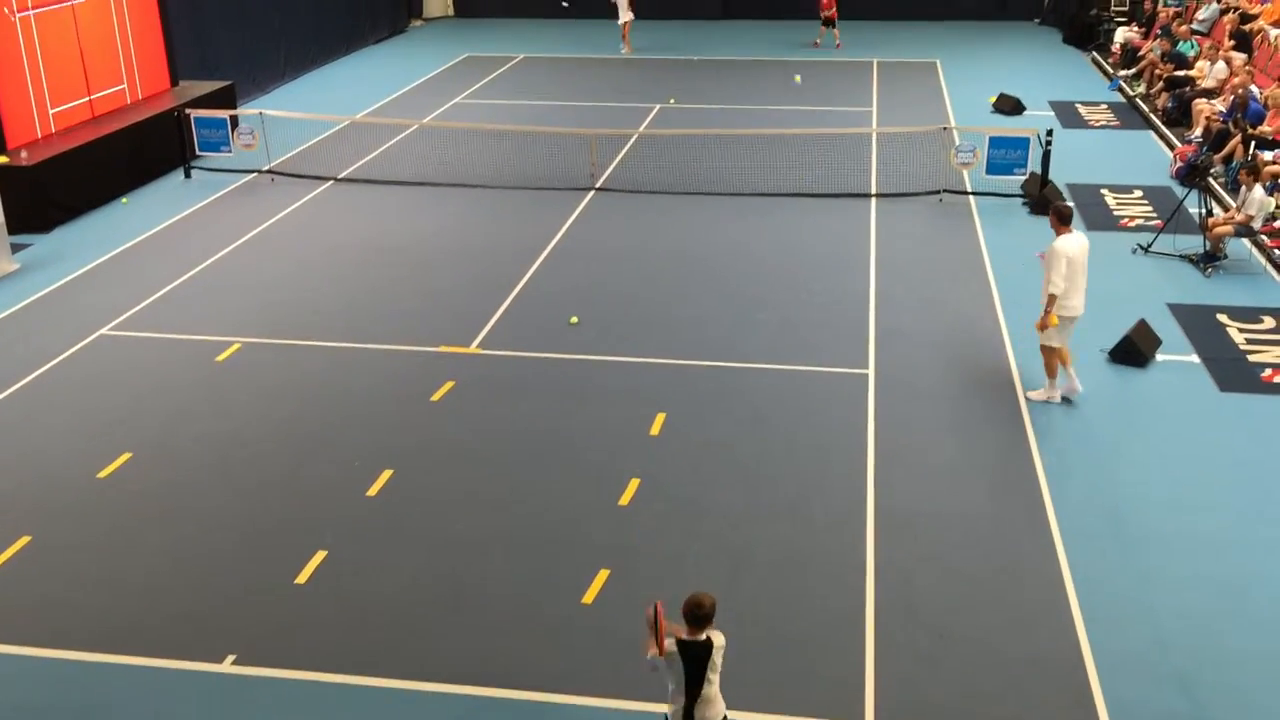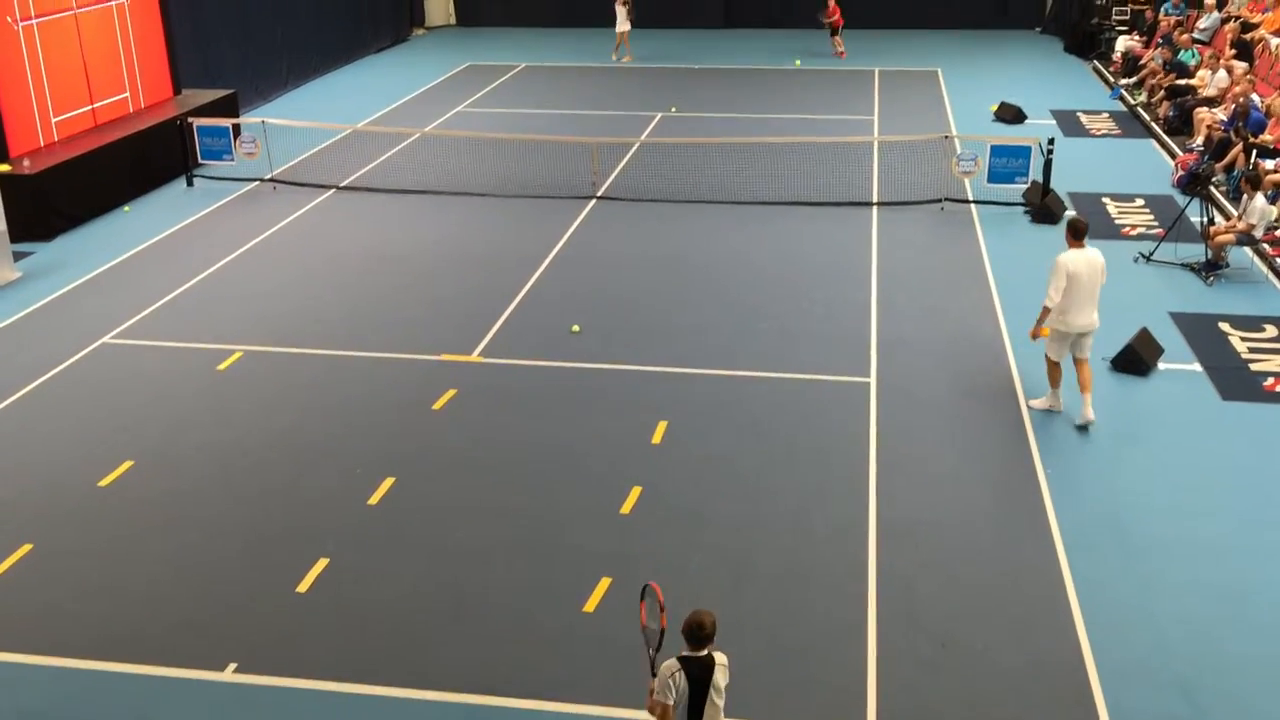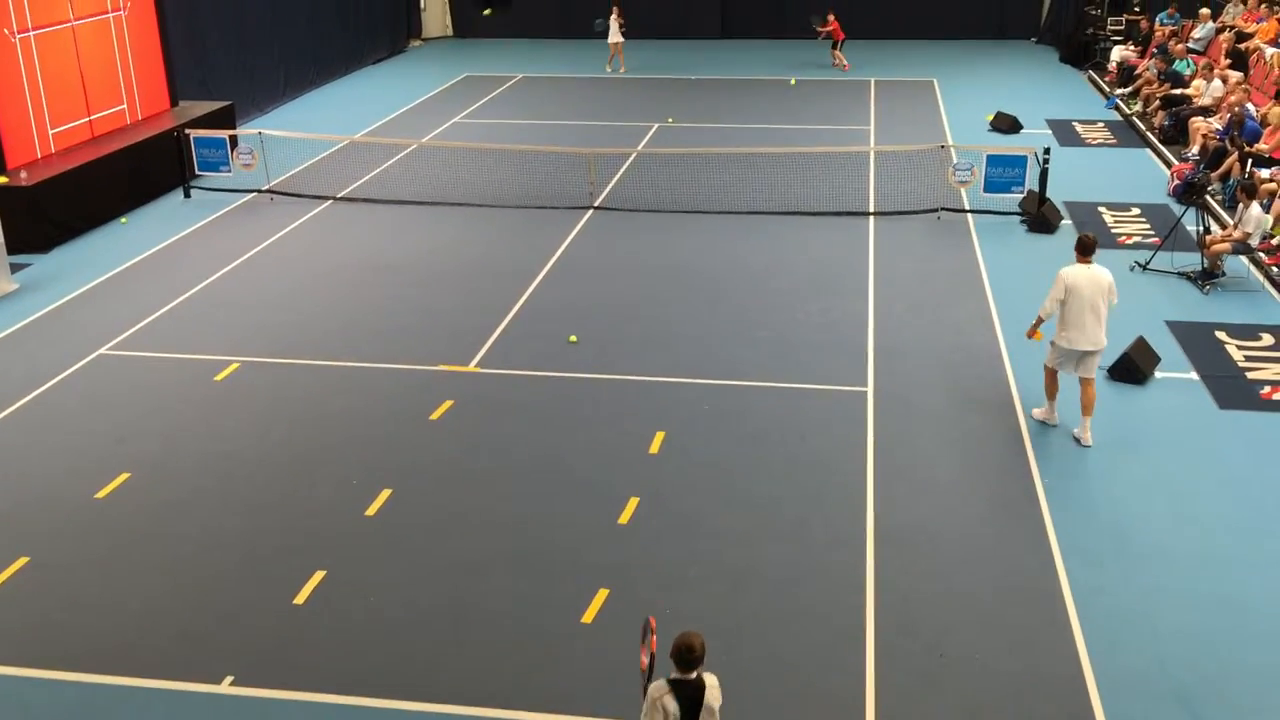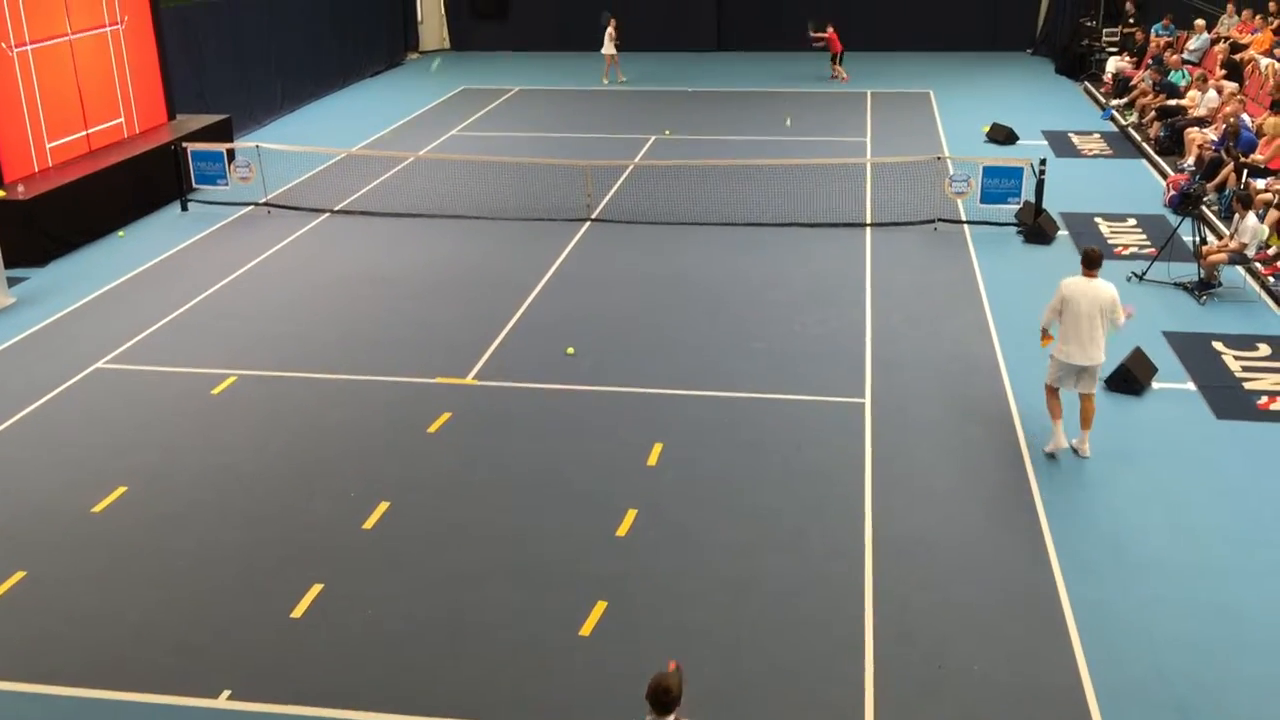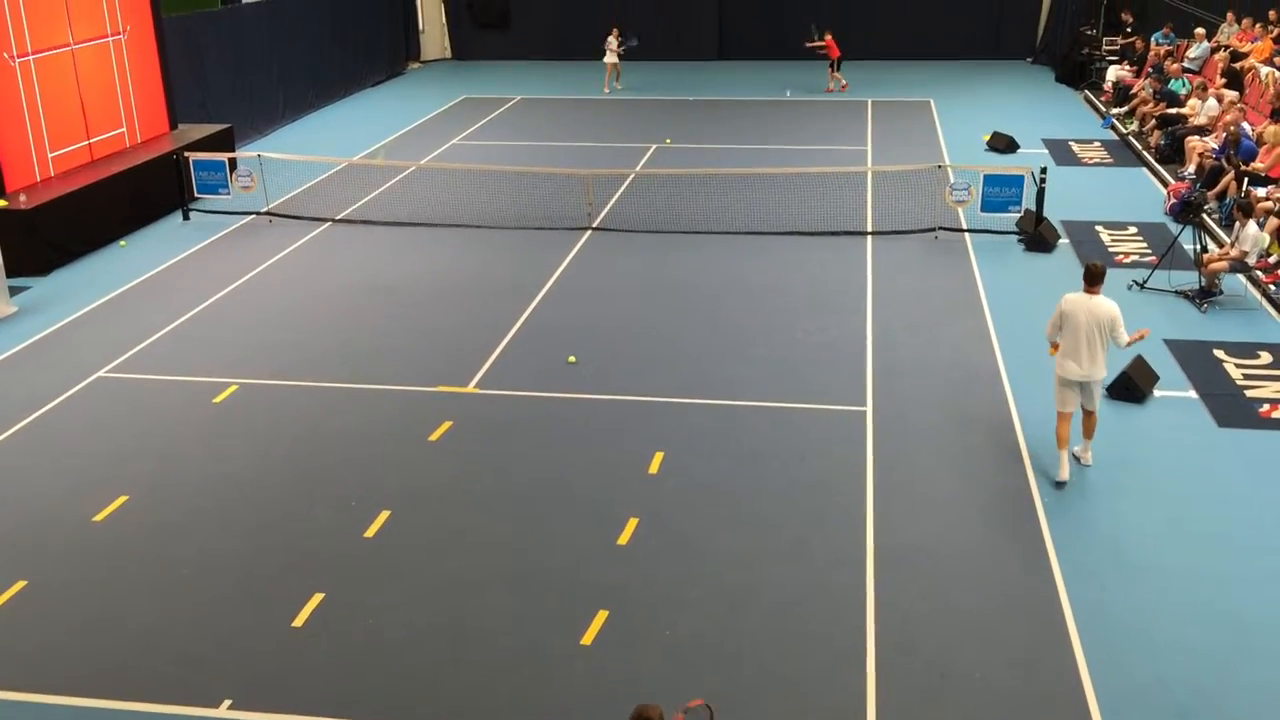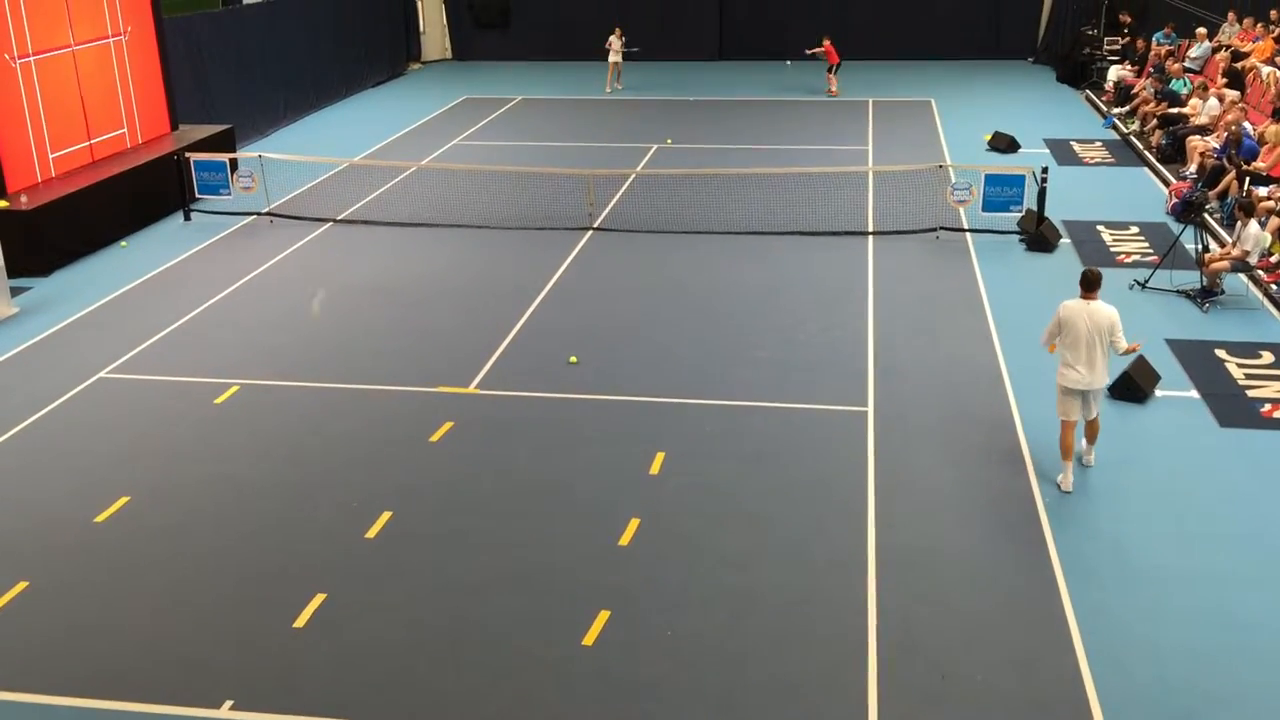
dt=0.2s
person 1, frame 1
left shoulder: (1058, 246)
right shoulder: (1081, 238)
left elbow: (1056, 284)
left wrist: (1047, 313)
left hip: (1061, 307)
right hip: (1074, 304)
left knee: (1047, 347)
right knee: (1056, 343)
left ankle: (1052, 391)
right ankle: (1071, 382)
person 1, frame 2
left shoulder: (1063, 260)
right shoulder: (1098, 256)
left elbow: (1053, 297)
left wrist: (1039, 323)
left hip: (1065, 322)
right hip: (1090, 321)
left knee: (1052, 359)
right knee: (1082, 362)
left ankle: (1053, 400)
right ankle: (1087, 410)
person 1, frame 3
left shoulder: (1066, 274)
right shoulder: (1106, 275)
left elbow: (1049, 307)
right elbow: (1112, 303)
left wrist: (1034, 326)
left hip: (1068, 339)
right hip: (1096, 340)
left knee: (1050, 369)
right knee: (1088, 382)
left ankle: (1050, 413)
right ankle: (1085, 431)
person 1, frame 4
left shoulder: (1067, 285)
right shoulder: (1110, 291)
left elbow: (1049, 316)
right elbow: (1117, 324)
left wrist: (1045, 332)
right wrist: (1125, 315)
left hip: (1066, 352)
right hip: (1093, 355)
left knee: (1051, 389)
right knee: (1087, 397)
left ankle: (1058, 438)
right ankle: (1083, 444)
person 1, frame 5
left shoulder: (1067, 301)
right shoulder: (1111, 308)
left elbow: (1051, 333)
right elbow: (1121, 342)
left wrist: (1054, 344)
right wrist: (1138, 336)
left hip: (1067, 370)
right hip: (1095, 371)
left knee: (1064, 417)
right knee: (1090, 411)
left ankle: (1064, 468)
right ankle: (1085, 453)
person 1, frame 6
left shoulder: (1065, 309)
right shoulder: (1109, 313)
left elbow: (1047, 340)
right elbow: (1119, 348)
left wrist: (1052, 344)
right wrist: (1132, 349)
left hip: (1069, 378)
right hip: (1096, 379)
left knee: (1068, 425)
right knee: (1092, 418)
left ankle: (1067, 477)
right ankle: (1088, 454)
